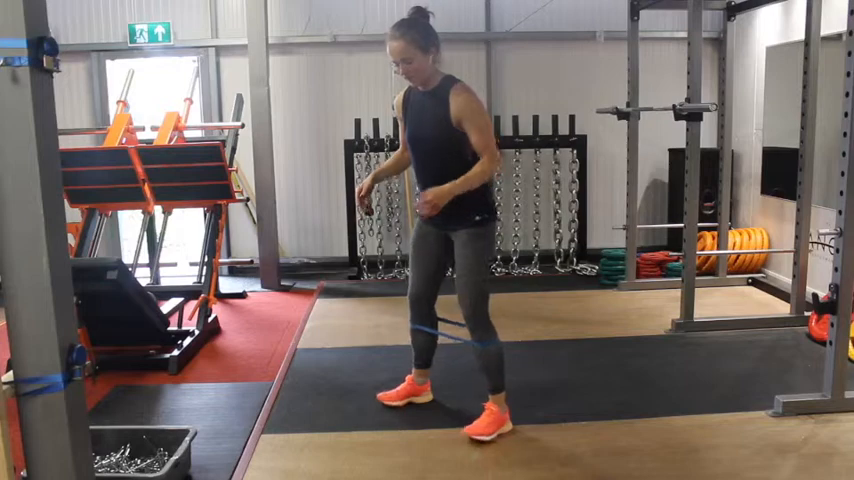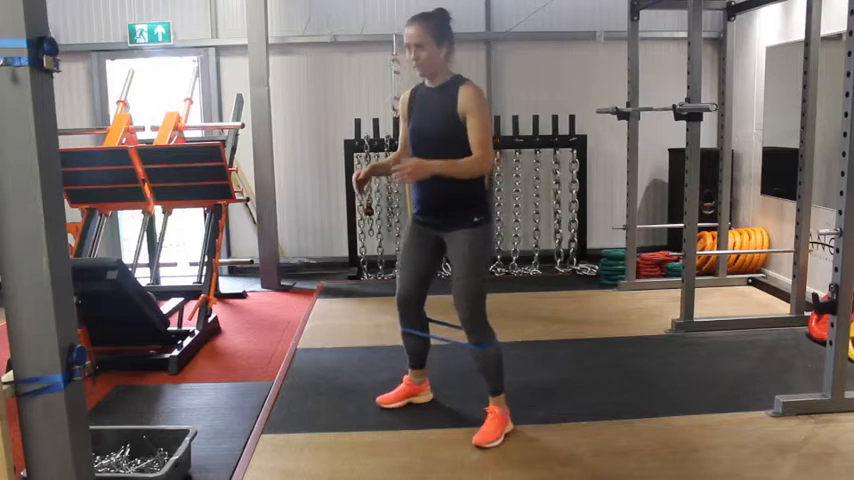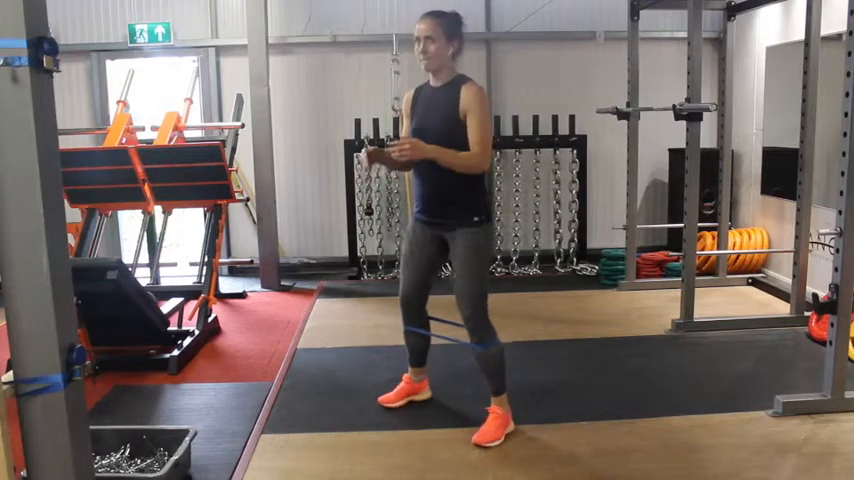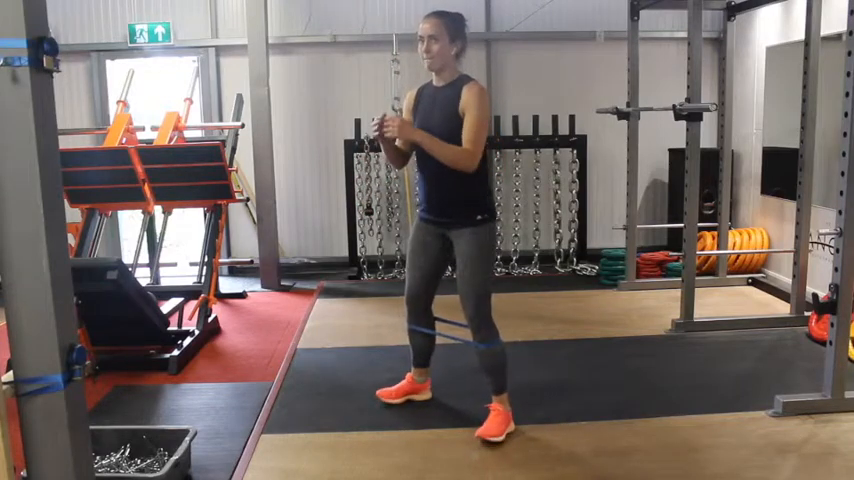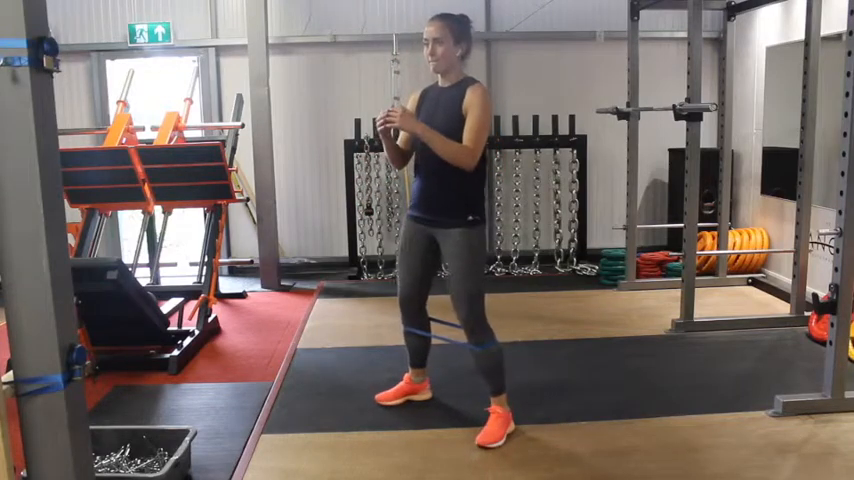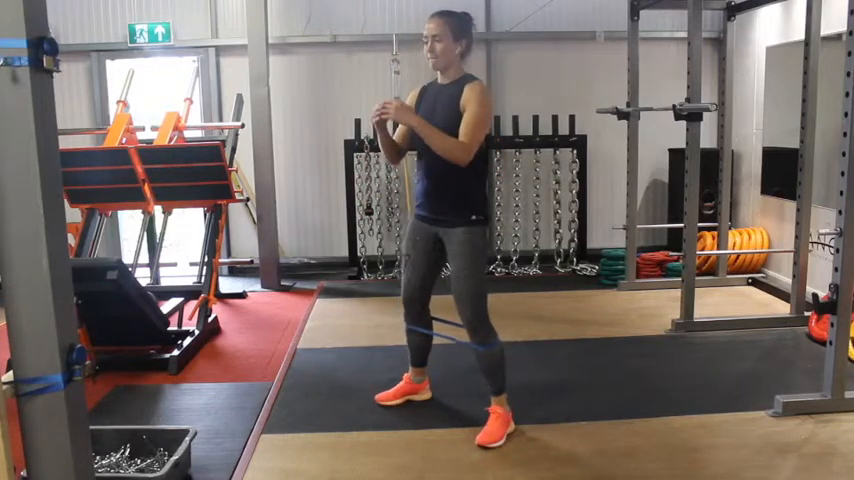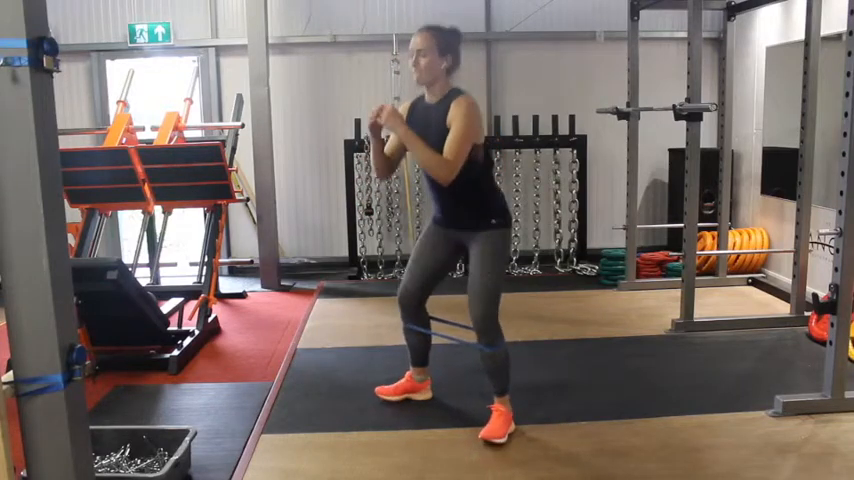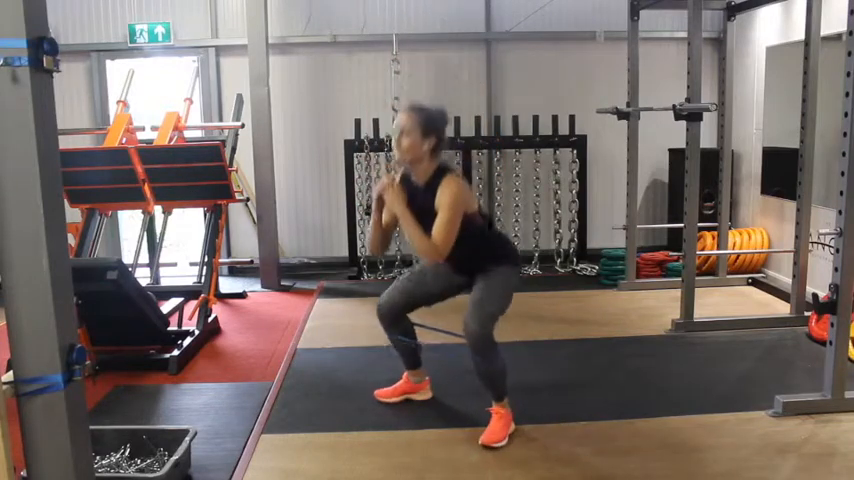
dt=0.3s
person 1, frame 1
left shoulder: (459, 97)
right shoulder: (403, 101)
left elbow: (491, 160)
left wrist: (450, 191)
right wrist: (375, 177)
left hip: (472, 220)
right hip: (432, 219)
left knee: (473, 311)
right knee: (419, 298)
left ankle: (498, 409)
right ankle: (419, 382)
person 1, frame 2
left shoulder: (467, 95)
right shoulder: (410, 99)
left elbow: (484, 161)
left wrist: (430, 166)
right wrist: (375, 168)
left hip: (467, 222)
right hip: (424, 219)
left knee: (470, 313)
right knee: (407, 299)
left ankle: (499, 410)
right ankle: (416, 382)
person 1, frame 3
left shoulder: (470, 93)
right shoulder: (413, 98)
left elbow: (481, 161)
left wrist: (429, 150)
right wrist: (382, 156)
left hip: (468, 221)
right hip: (426, 218)
left knee: (473, 313)
right knee: (410, 298)
left ankle: (500, 409)
right ankle: (416, 381)
person 1, frame 4
left shoulder: (471, 93)
right shoulder: (415, 96)
left elbow: (469, 159)
right elbow: (401, 160)
left wrist: (415, 134)
right wrist: (387, 139)
left hip: (471, 221)
right hip: (429, 218)
left knee: (476, 312)
right knee: (415, 298)
left ankle: (501, 408)
right ankle: (418, 380)
person 1, frame 5
left shoulder: (475, 94)
right shoulder: (420, 97)
left elbow: (468, 157)
right elbow: (400, 161)
left wrist: (418, 127)
right wrist: (388, 135)
left hip: (461, 222)
right hip: (419, 218)
left knee: (470, 314)
right knee: (409, 300)
left ankle: (501, 409)
right ankle: (417, 381)
person 1, frame 6
left shoulder: (474, 91)
right shoulder: (420, 94)
left elbow: (463, 153)
right elbow: (395, 155)
left wrist: (413, 120)
right wrist: (383, 128)
left hip: (465, 221)
right hip: (425, 217)
left knee: (472, 314)
right knee: (412, 299)
left ankle: (501, 409)
right ankle: (417, 380)
person 1, frame 7
left shoulder: (462, 107)
right shoulder: (411, 110)
left elbow: (445, 172)
right elbow: (382, 173)
left wrist: (403, 131)
right wrist: (378, 134)
left hip: (487, 225)
right hip: (446, 224)
left knee: (482, 316)
right knee: (409, 295)
left ankle: (502, 408)
right ankle: (418, 380)
person 1, frame 8
left shoulder: (450, 187)
right shoulder: (402, 183)
left elbow: (433, 255)
right elbow: (376, 248)
left wrist: (399, 207)
right wrist: (379, 206)
left hip: (496, 265)
right hip: (454, 266)
left knee: (475, 329)
right knee: (387, 308)
left ankle: (502, 410)
right ankle: (416, 380)
